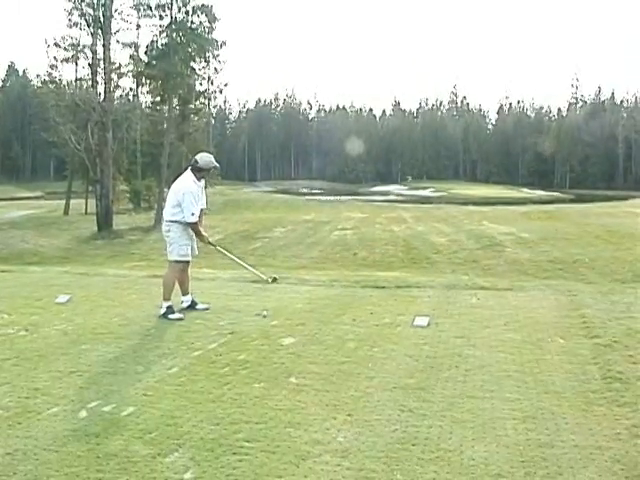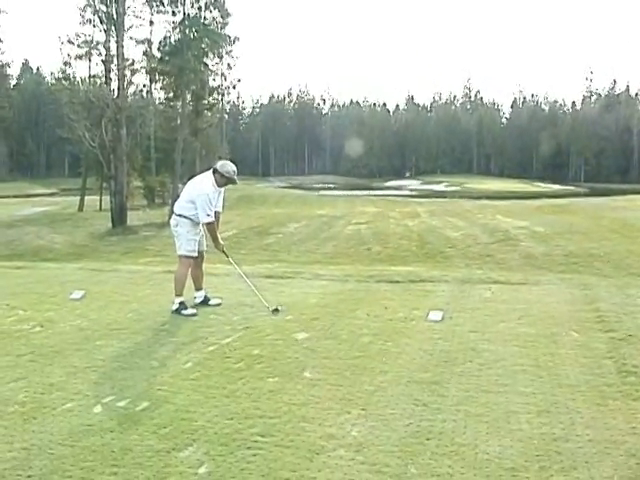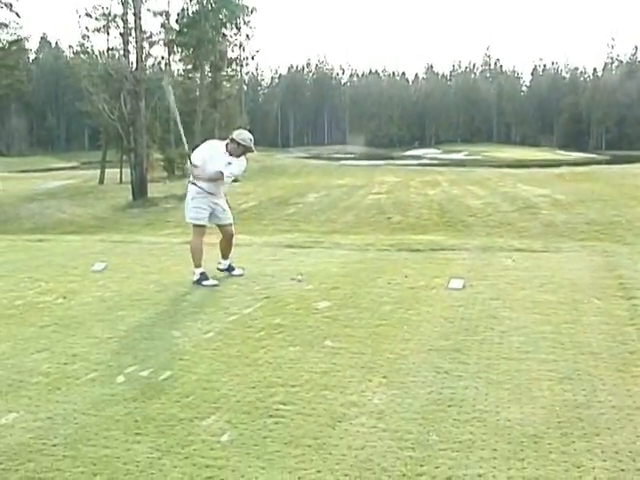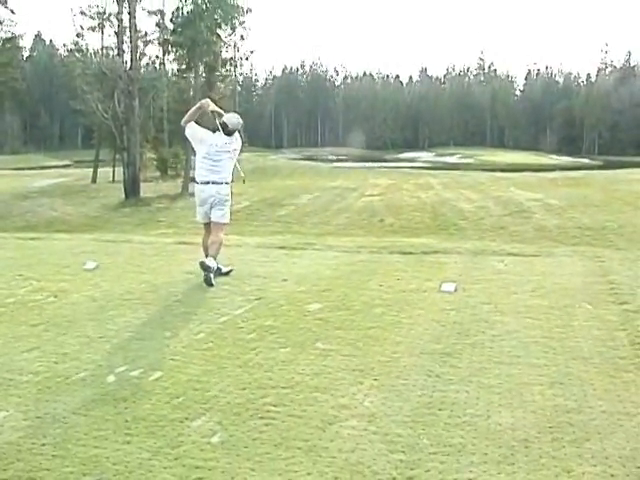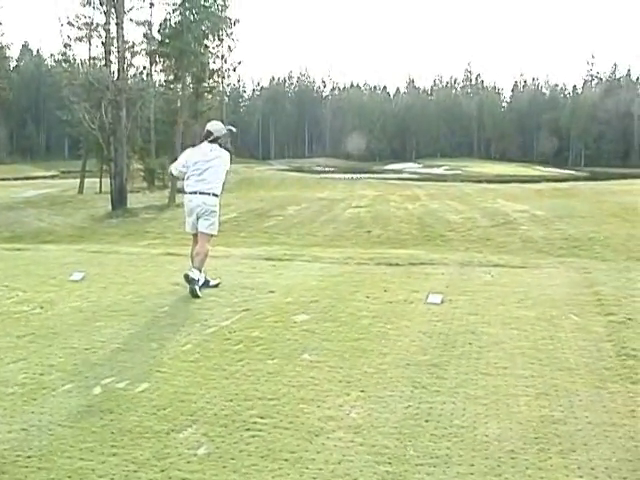
dt=1s
person 1, frame 1
left shoulder: (198, 180)
right shoulder: (188, 187)
left elbow: (200, 207)
right elbow: (191, 218)
left wrist: (201, 230)
right wrist: (201, 235)
left hip: (185, 226)
right hip: (176, 227)
left knee: (185, 265)
right knee: (175, 266)
left ankle: (187, 301)
right ankle: (166, 307)
person 1, frame 2
left shoulder: (217, 183)
right shoulder: (204, 188)
left elbow: (216, 211)
right elbow: (208, 220)
left wrist: (217, 235)
right wrist: (216, 241)
left hip: (195, 222)
right hip: (183, 222)
left knee: (199, 259)
right knee: (186, 262)
left ankle: (200, 296)
right ankle: (178, 303)
person 1, frame 3
left shoulder: (240, 162)
right shoulder: (211, 146)
left elbow: (220, 175)
right elbow: (194, 163)
left wrist: (202, 175)
right wrist: (195, 170)
left hip: (217, 196)
right hip: (197, 192)
left knee: (229, 232)
right knee: (199, 232)
left ankle: (225, 263)
right ankle: (198, 274)
person 1, frame 4
left shoulder: (205, 138)
right shoulder: (236, 141)
left elbow: (185, 123)
right elbow: (230, 126)
left wrist: (201, 106)
right wrist: (217, 110)
left hip: (202, 188)
right hip: (221, 189)
left knee: (208, 229)
right knee: (218, 230)
left ankle: (213, 266)
right ankle: (210, 263)
person 1, frame 5
left shoulder: (191, 153)
right shoulder: (224, 156)
left elbow: (174, 171)
left wrist: (180, 160)
left hip: (191, 198)
right hip: (210, 200)
left knee: (196, 240)
right knee: (204, 241)
left ankle: (200, 278)
right ankle: (195, 274)
